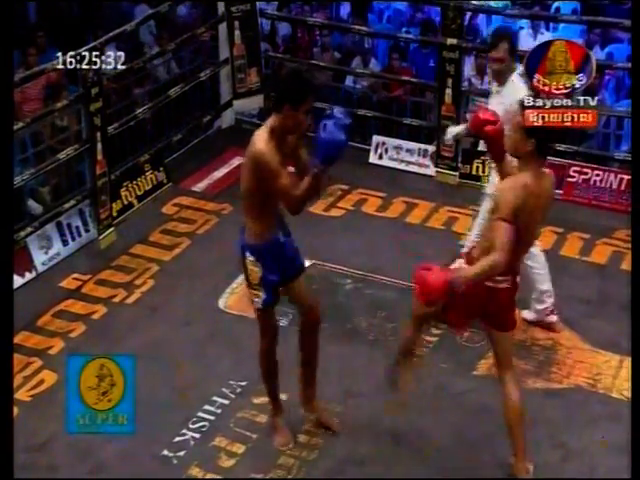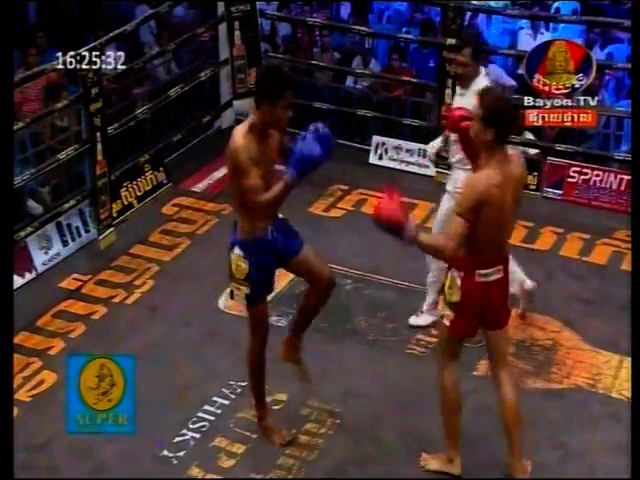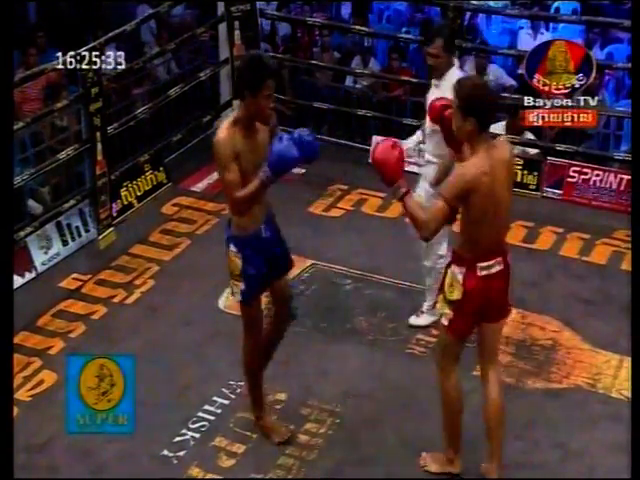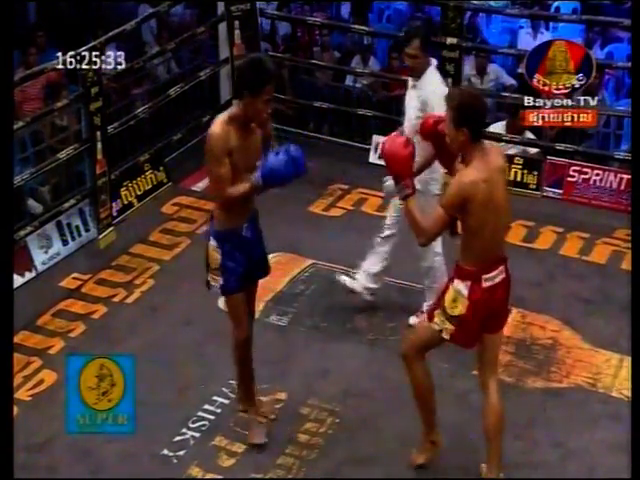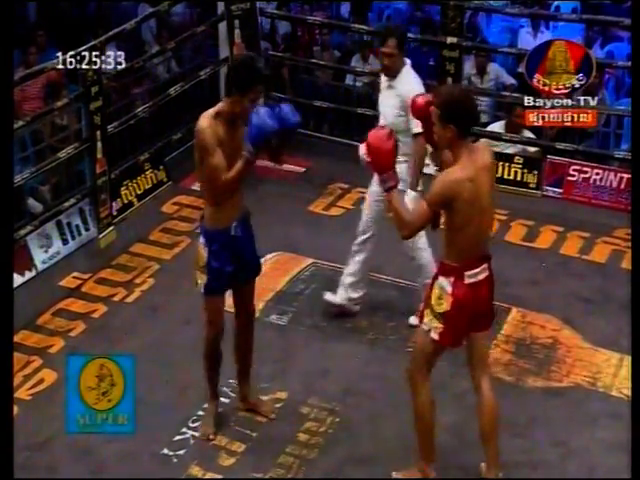
dt=0.2s
person 1, frame 1
left shoulder: (513, 188)
right shoulder: (547, 178)
left elbow: (499, 257)
left wrist: (456, 278)
right wrist: (496, 149)
left hip: (481, 280)
right hip: (506, 284)
left knee: (422, 311)
right knee: (506, 372)
left ankle: (401, 373)
person 1, frame 2
left shoulder: (477, 185)
right shoulder: (517, 164)
left elbow: (448, 249)
left wrist: (406, 228)
right wrist: (467, 145)
left hip: (469, 278)
right hip: (498, 276)
left knee: (447, 361)
right knee: (502, 369)
person 1, frame 3
left shoulder: (468, 173)
right shoulder: (503, 148)
left elbow: (427, 229)
left wrist: (398, 186)
right wrist: (452, 135)
left hip: (469, 274)
right hip: (498, 268)
left knee: (447, 366)
right knee: (491, 371)
person 1, frame 4
left shoulder: (465, 182)
right shoulder: (496, 156)
left elbow: (424, 235)
left wrist: (403, 184)
right wrist: (441, 145)
left hip: (470, 287)
right hip: (498, 279)
left knee: (412, 350)
right knee: (489, 378)
left ankle: (431, 439)
person 1, frame 5
left shoulder: (450, 180)
right shoulder: (485, 153)
left elbow: (407, 228)
left wrist: (387, 177)
right wrist: (432, 134)
left hip: (454, 284)
right hip: (482, 276)
left knee: (418, 373)
right knee: (481, 376)
person 2, frame 1
left shoulder: (289, 136)
right shoulder: (262, 150)
left elbow: (309, 179)
right elbow: (296, 202)
left wrist: (326, 145)
right wrist: (320, 163)
left hip: (280, 237)
right hip: (259, 247)
left knee: (312, 317)
right knee: (269, 335)
left ankle: (310, 401)
right ankle: (276, 413)
person 2, frame 2
left shoulder: (276, 130)
right shoulder: (240, 145)
left elbow: (286, 169)
right elbow: (259, 205)
left wrist: (308, 151)
right wrist: (293, 174)
left hip: (276, 228)
right hip: (251, 241)
left knee: (324, 281)
right knee: (260, 331)
left ankle: (292, 344)
right ankle: (262, 414)
person 2, frame 3
left shoulder: (267, 123)
right shoulder: (226, 139)
left elbow: (280, 156)
right elbow: (236, 202)
left wrist: (296, 150)
right wrist: (269, 172)
left hip: (268, 227)
right hip: (245, 240)
left knee: (285, 311)
right knee: (254, 328)
left ankle: (256, 375)
right ankle: (261, 413)
person 2, frame 4
left shoulder: (261, 124)
right shoulder: (219, 133)
left elbow: (269, 166)
right elbow: (225, 197)
left wrist: (286, 162)
right wrist: (261, 179)
left hip: (251, 227)
right hip: (226, 236)
left knee: (249, 316)
right knee: (241, 327)
left ankle: (247, 392)
right ankle: (249, 412)
person 2, frame 5
left shoulder: (248, 120)
right shoulder: (207, 126)
right elbow: (223, 186)
left wrist: (278, 134)
right wrist: (250, 150)
left hip: (242, 226)
right hip: (216, 234)
left knee: (247, 317)
right knee: (215, 328)
left ankle: (245, 392)
right ankle: (212, 403)
person 3, frame 1
left shoulder: (517, 94)
right shoulder: (498, 86)
right wrist: (464, 128)
right hip: (502, 176)
left knee: (475, 245)
right ankle: (545, 309)
person 3, frame 2
left shoulder: (482, 95)
right shoulder: (463, 86)
right wrist: (440, 140)
left hip: (467, 179)
right hip: (461, 173)
left ankle: (432, 308)
right ankle: (520, 283)
person 3, frame 3
left shoulder: (454, 87)
right shoulder: (438, 78)
left wrist: (434, 185)
right wrist: (417, 136)
left hip: (443, 172)
right hip: (429, 167)
left knee: (434, 244)
left ankle: (432, 307)
person 3, frame 4
left shoulder: (434, 89)
right shoulder: (415, 79)
left elbow: (436, 146)
left hip: (425, 175)
left knee: (427, 243)
right knee: (389, 228)
left ankle: (434, 307)
right ankle: (365, 282)
person 3, frame 5
left shoulder: (411, 88)
right shoulder: (385, 78)
left elbow: (420, 141)
left wrist: (412, 189)
left hip: (403, 171)
left knee: (414, 241)
right knee: (365, 232)
right ankle: (348, 295)
